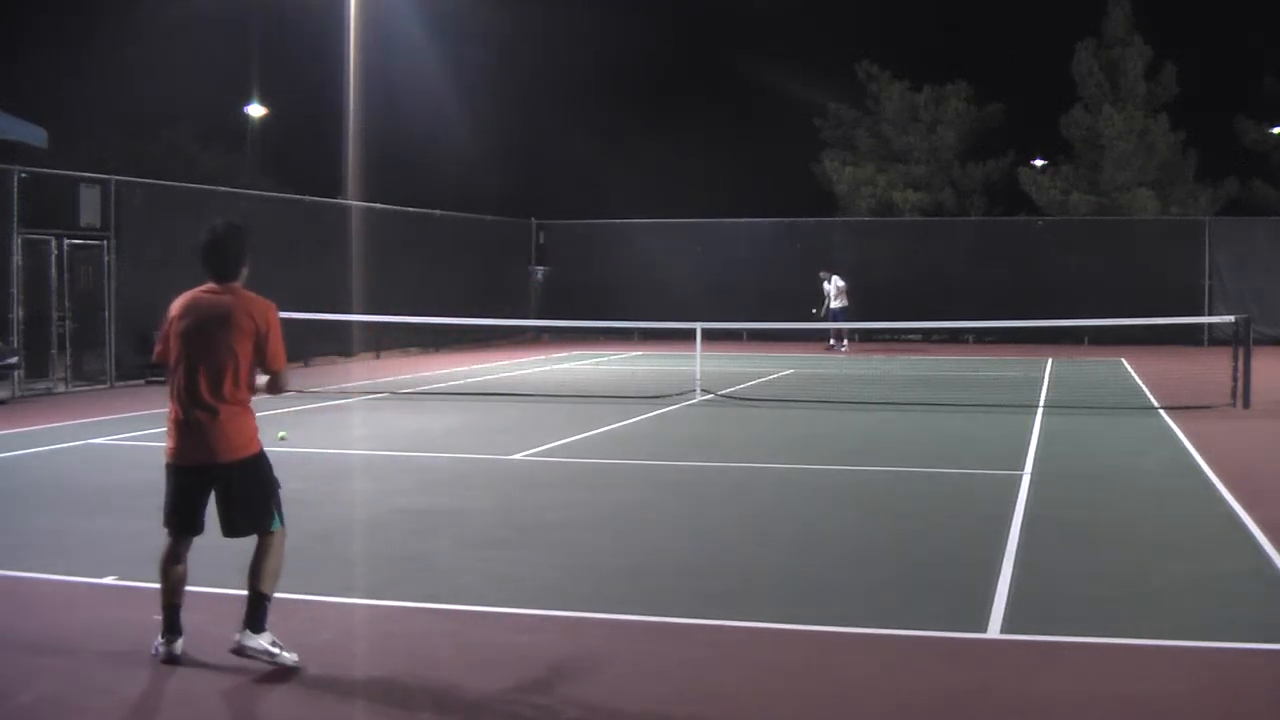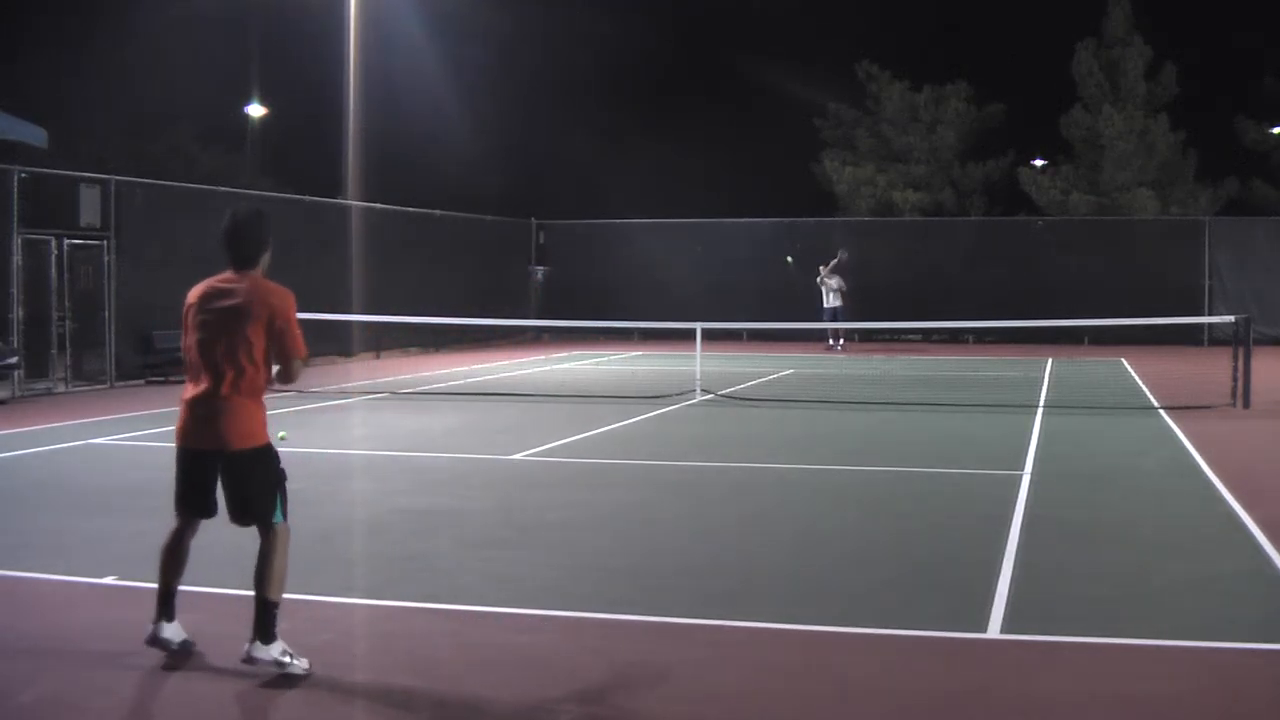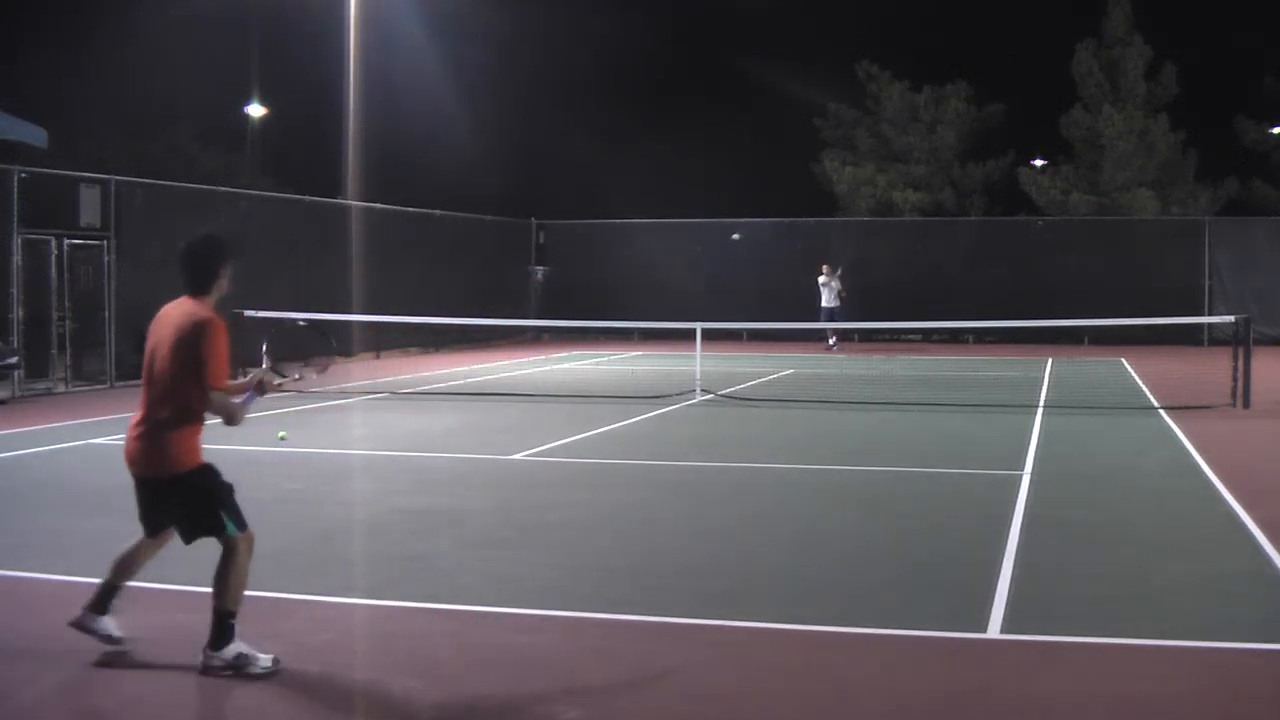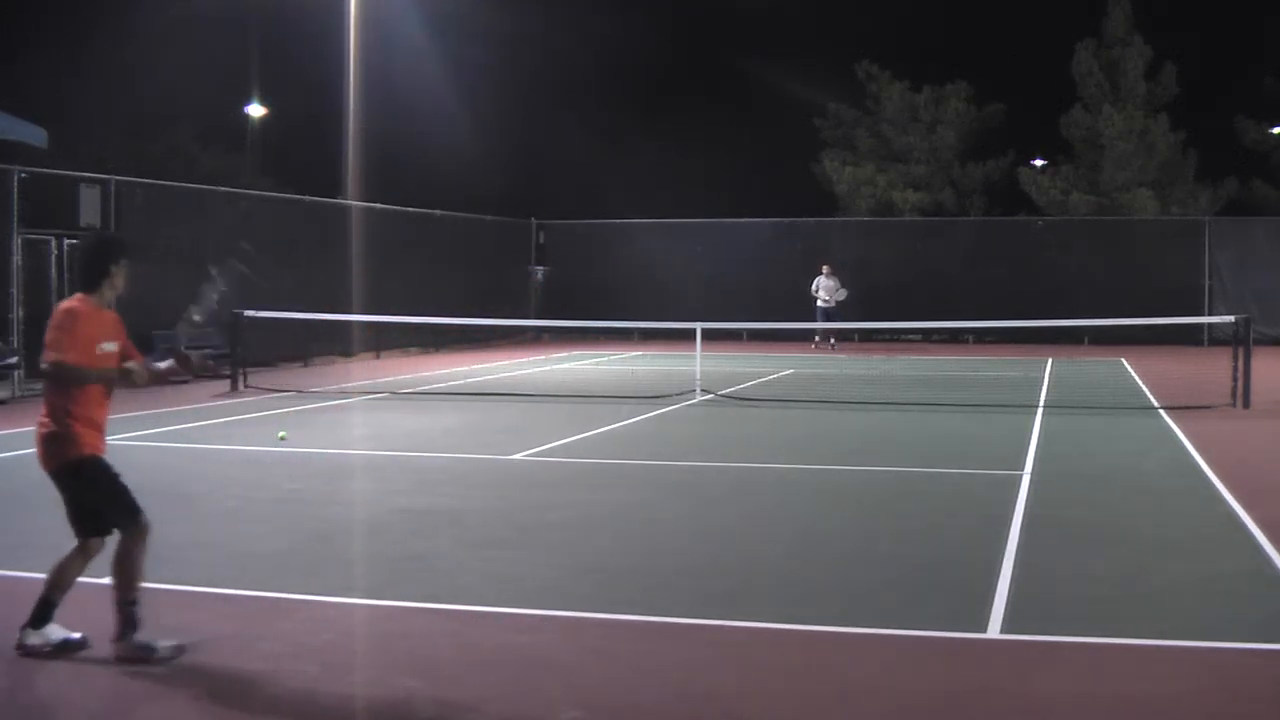
dt=0.4s
person 1, frame 1
left shoulder: (180, 306)
right shoulder: (259, 311)
left elbow: (166, 366)
right elbow: (279, 383)
left hip: (184, 443)
right hip: (235, 444)
left knee: (178, 539)
right knee: (272, 533)
left ankle: (170, 637)
right ankle: (254, 631)
person 1, frame 2
left shoulder: (198, 294)
right shoulder: (276, 298)
left elbow: (190, 360)
right elbow: (291, 372)
left hip: (193, 425)
right hip: (242, 432)
left knee: (187, 523)
right knee: (276, 531)
left ankle: (163, 623)
right ankle: (264, 642)
person 1, frame 3
left shoulder: (169, 313)
right shoulder: (208, 324)
right elbow: (211, 401)
left wrist: (242, 385)
right wrist: (236, 409)
left hip: (143, 447)
right hip: (175, 454)
left knee: (158, 533)
right knee: (239, 540)
left ankle: (98, 612)
right ankle: (222, 647)
person 1, frame 4
left shoulder: (109, 319)
right shoulder: (72, 314)
left elbow: (138, 369)
right elbow: (52, 370)
left wrist: (170, 366)
right wrist: (109, 375)
left hip: (81, 445)
right hip: (70, 445)
left knee: (92, 540)
right knee: (135, 527)
left ankle: (37, 629)
right ankle: (130, 634)
